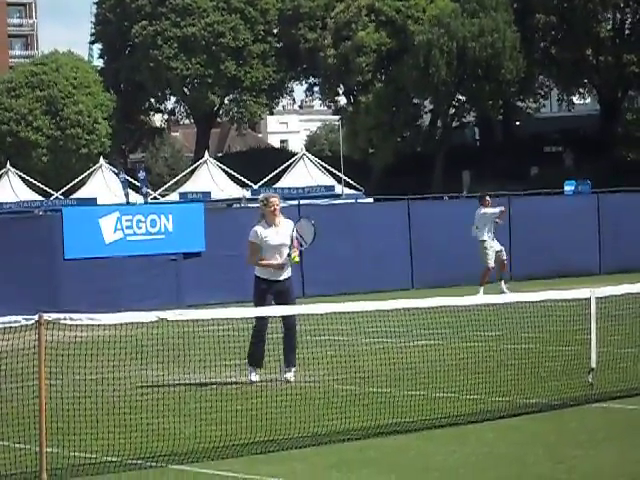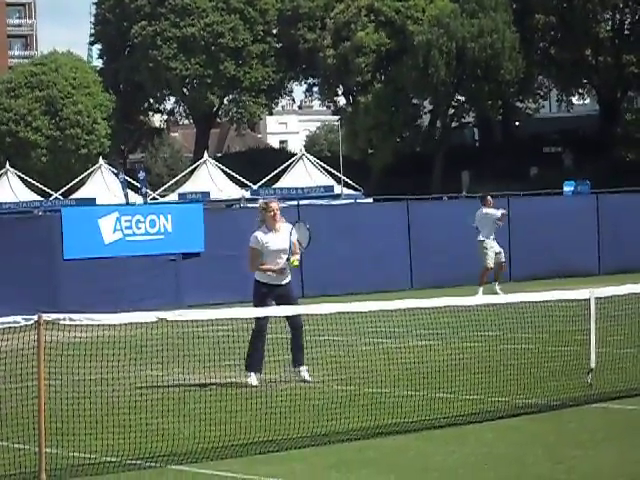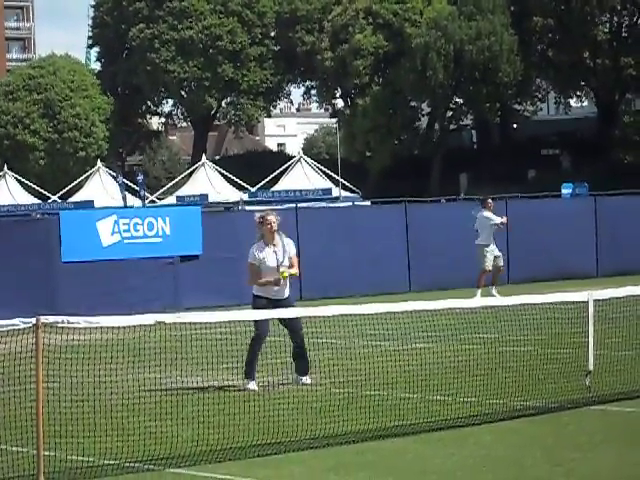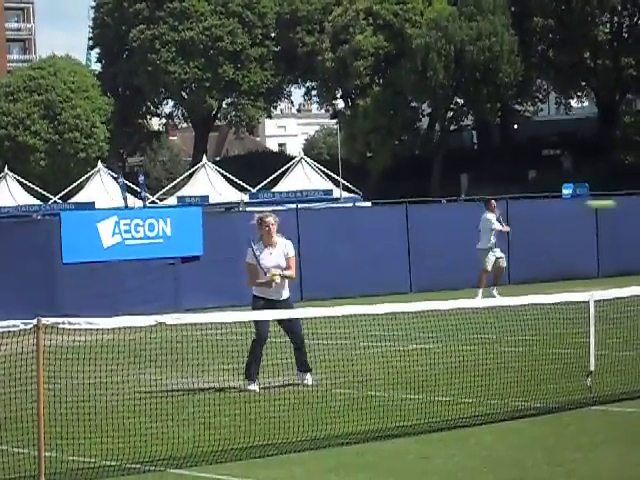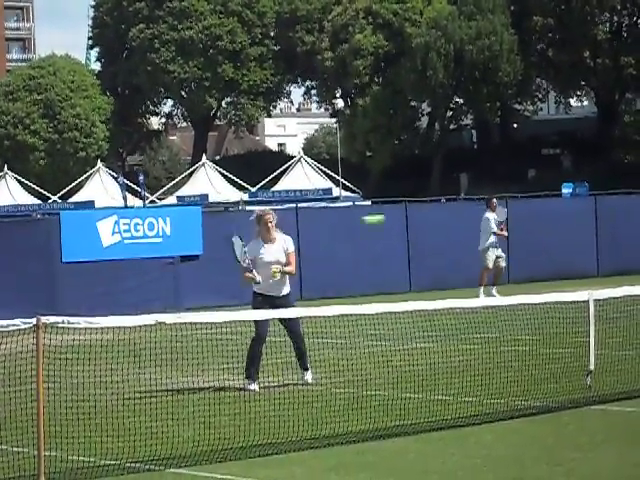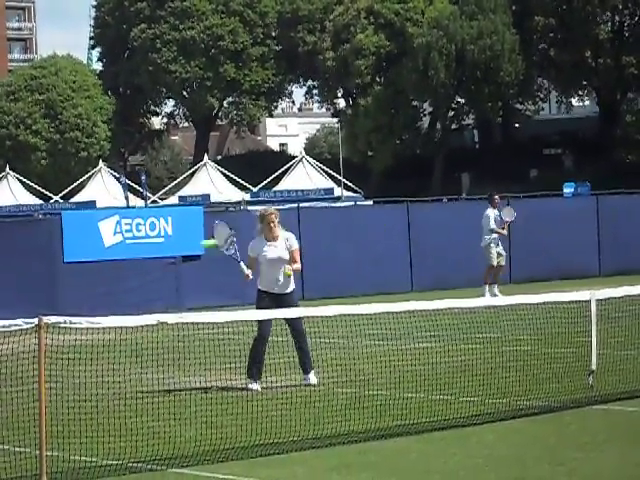
dt=0.1s
person 1, frame 1
left shoulder: (289, 224)
right shoulder: (257, 230)
left elbow: (294, 249)
right elbow: (252, 259)
left wrist: (294, 255)
right wrist: (273, 264)
left hip: (285, 281)
right hip: (263, 281)
left knee: (290, 323)
right knee: (261, 324)
left ankle: (289, 367)
right ankle: (254, 367)
person 1, frame 2
left shoulder: (289, 229)
right shoulder: (257, 236)
left elbow: (296, 254)
right elbow: (253, 265)
left wrist: (294, 258)
right wrist: (273, 269)
left hip: (284, 285)
right hip: (263, 285)
left knee: (297, 324)
right knee: (261, 327)
left ankle: (299, 366)
right ankle: (252, 371)
person 1, frame 3
left shoulder: (288, 243)
right shoulder: (256, 251)
left elbow: (295, 270)
right elbow: (253, 280)
left wrist: (286, 272)
right wrist: (270, 281)
left hip: (283, 298)
right hip: (262, 299)
left knee: (298, 334)
right knee: (260, 335)
left ankle: (302, 373)
right ankle: (250, 378)
person 1, frame 4
left shoulder: (286, 245)
right shoulder: (254, 251)
left elbow: (292, 273)
right elbow: (251, 280)
left wrist: (279, 273)
right wrist: (264, 281)
left hip: (283, 299)
right hip: (261, 300)
left knee: (297, 335)
right knee: (261, 336)
left ankle: (304, 372)
right ankle: (251, 379)
person 1, frame 5
left shoulder: (286, 240)
right shoulder: (252, 246)
left elbow: (292, 269)
right elbow: (246, 273)
left wrist: (280, 269)
right wrist: (252, 277)
left hip: (283, 295)
right hip: (261, 297)
left knee: (296, 334)
right knee: (260, 334)
left ankle: (305, 368)
right ankle: (251, 378)
person 1, frame 6
left shoulder: (289, 238)
right shoulder: (255, 244)
left elbow: (297, 262)
right elbow: (250, 267)
left wrist: (291, 267)
right wrist: (247, 272)
left hip: (288, 293)
right hip: (266, 294)
left knee: (299, 332)
right knee: (263, 334)
left ankle: (308, 372)
right ankle: (253, 378)
